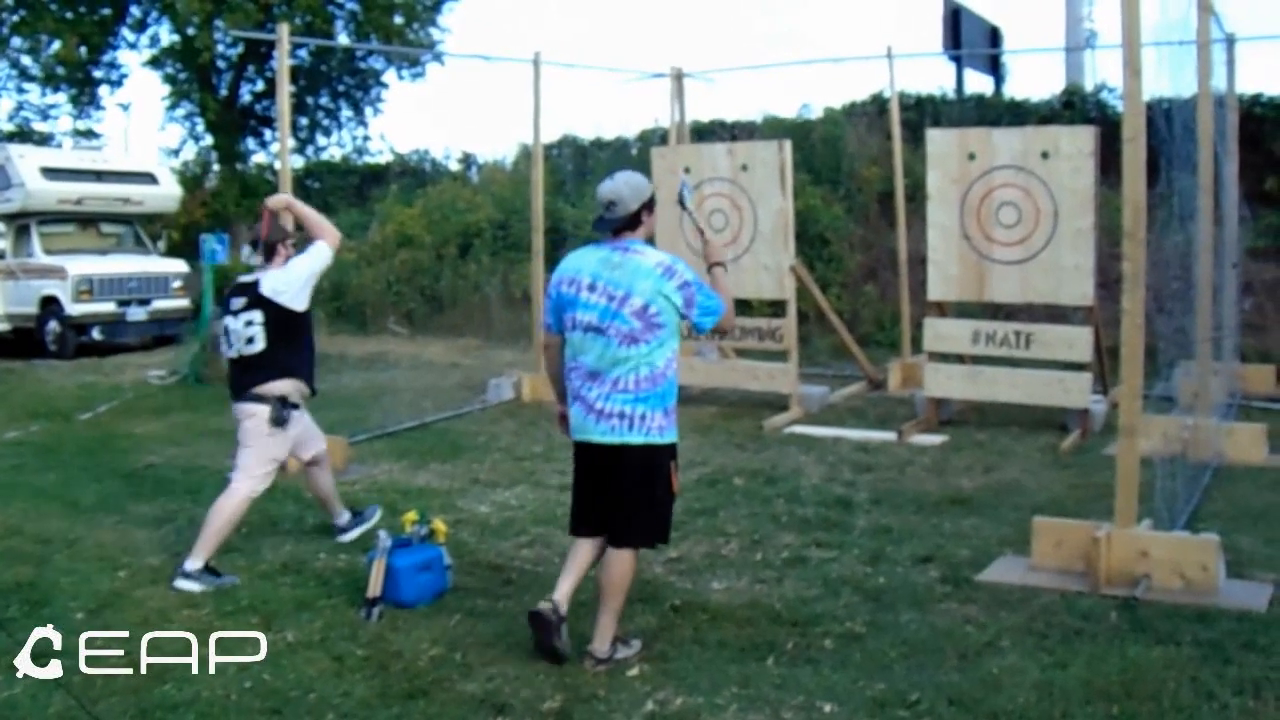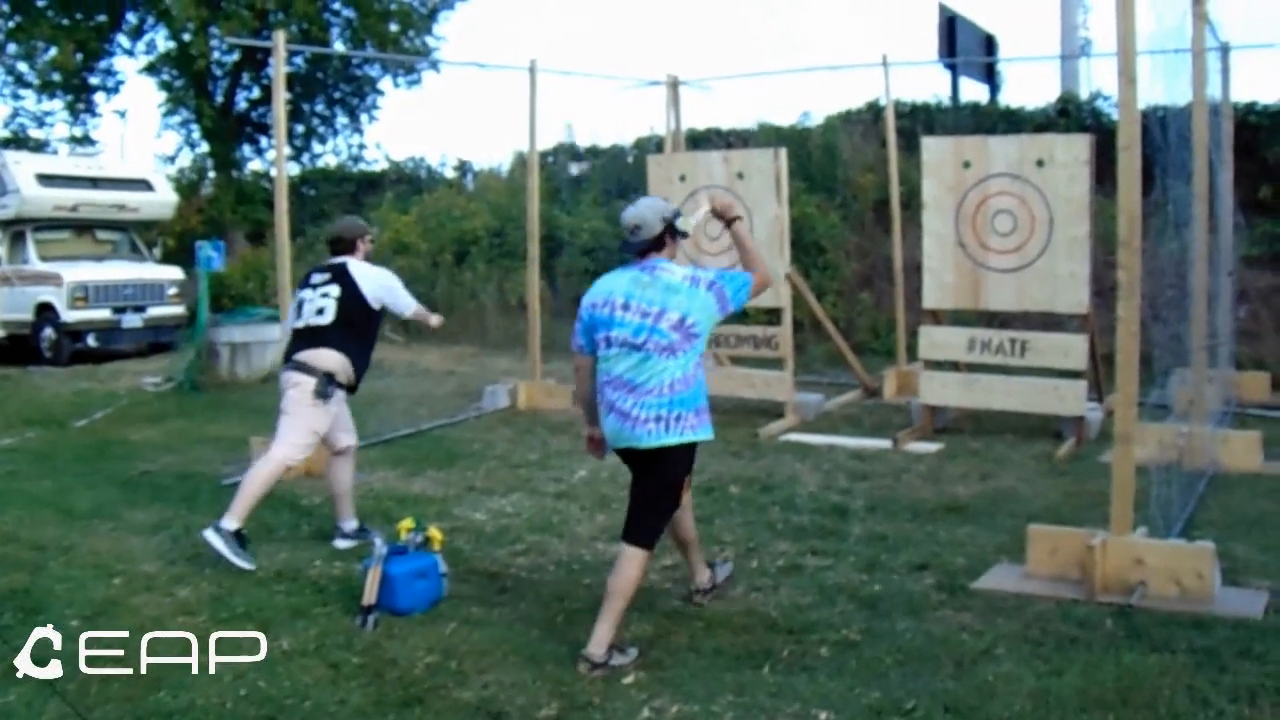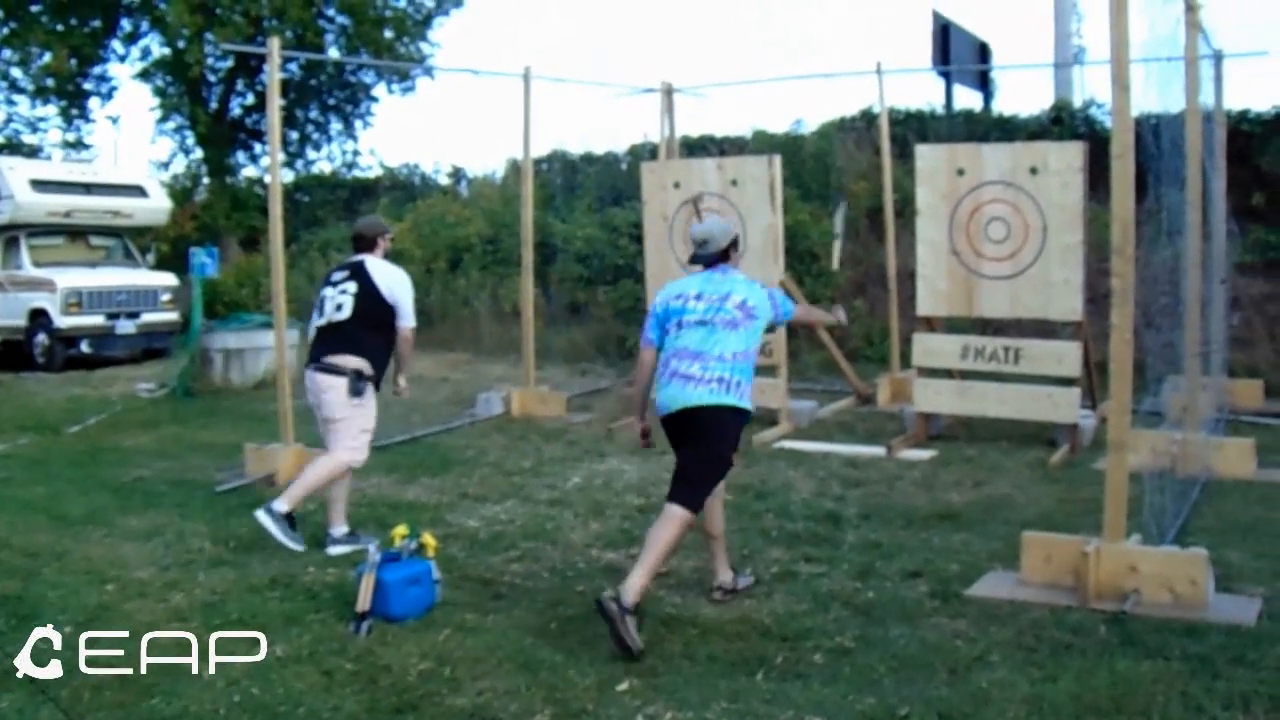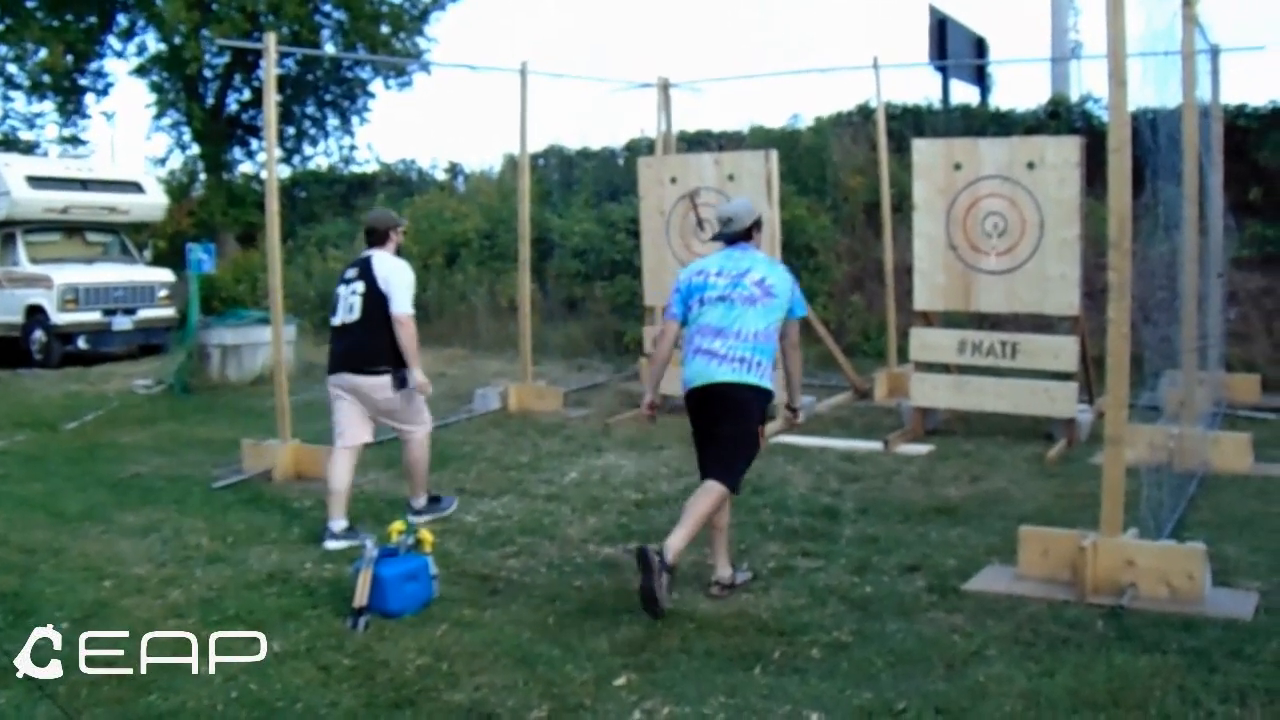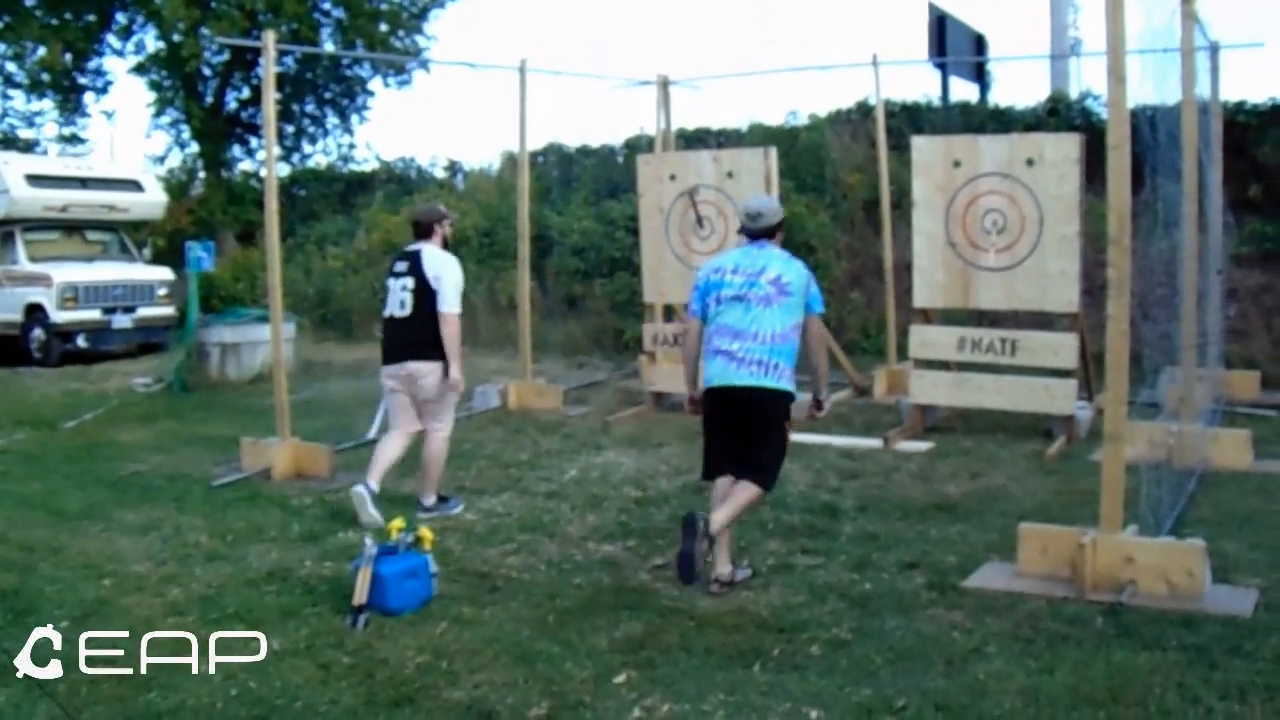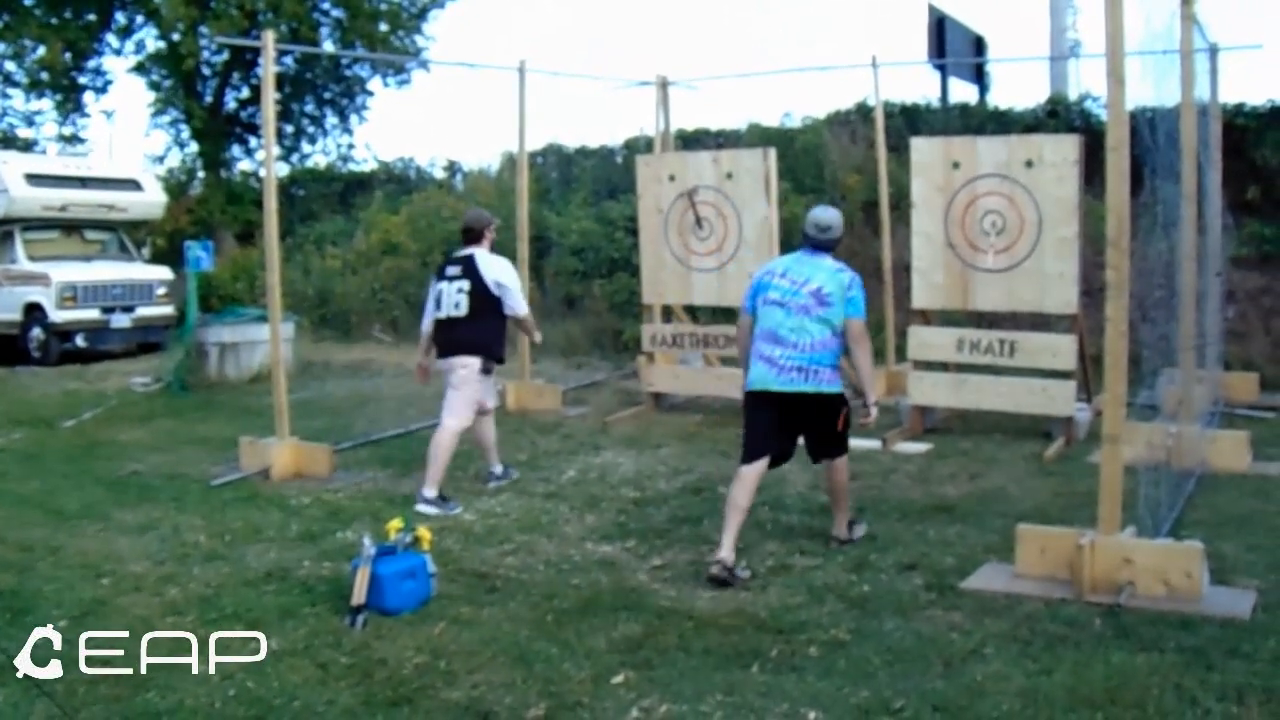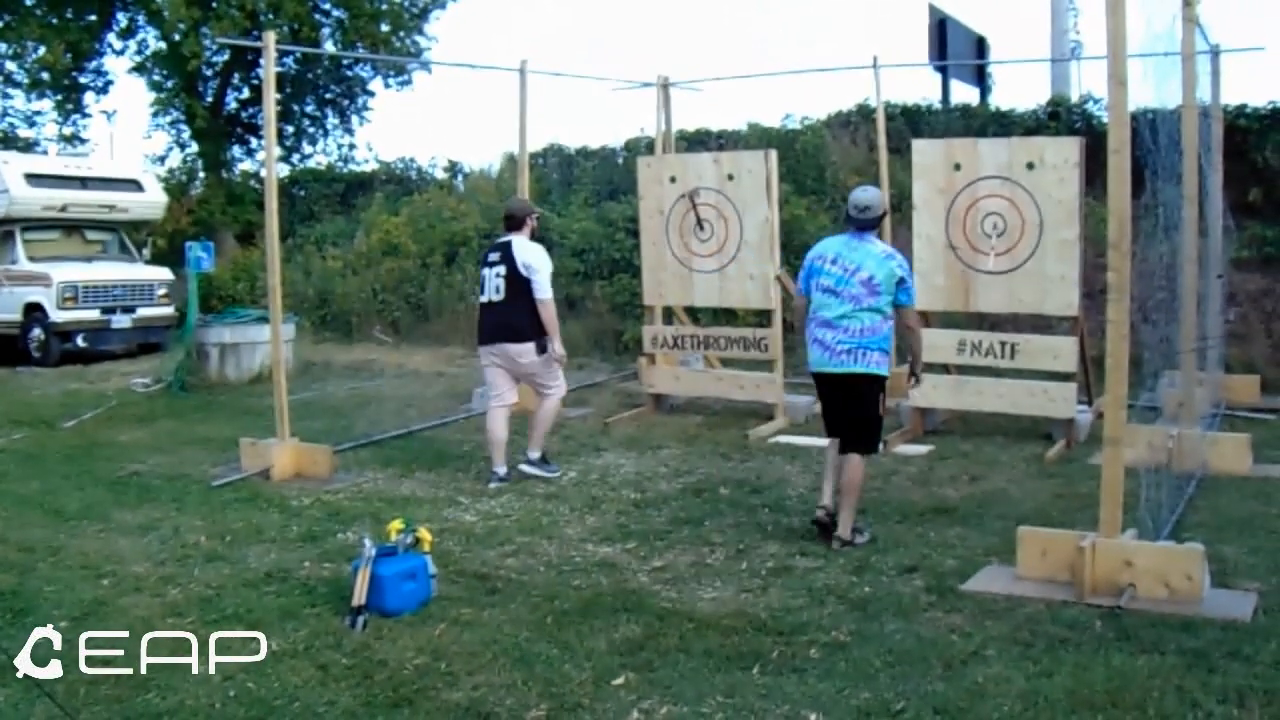
dt=0.4s
person 1, frame 1
left shoulder: (570, 266)
right shoulder: (668, 273)
left elbow: (551, 344)
right elbow: (724, 320)
left wrist: (562, 400)
right wrist: (716, 265)
left hip: (587, 424)
right hip: (644, 429)
left knee: (590, 529)
right knee: (626, 538)
left ankle: (556, 602)
right ankle: (603, 644)
person 1, frame 2
left shoulder: (600, 290)
right shoulder: (698, 286)
left elbow: (582, 366)
right elbow: (761, 277)
left wrist: (591, 422)
right wrist: (734, 221)
left hip: (621, 429)
right hip: (670, 430)
left knee: (675, 493)
right knee: (638, 538)
left ankle: (702, 578)
right ankle: (598, 648)
person 1, frame 3
left shoulder: (669, 294)
right shoulder: (756, 293)
left elbow: (645, 360)
right elbow: (797, 314)
left wrist: (640, 416)
right wrist: (831, 316)
left hip: (673, 406)
right hip: (719, 406)
left knee: (709, 482)
right knee: (683, 503)
left ankle: (725, 576)
right ankle: (626, 596)
person 1, frame 4
left shoulder: (694, 272)
right shoulder: (777, 275)
left elbow: (667, 335)
right elbow: (791, 343)
left wrist: (651, 390)
right wrist: (794, 398)
left hip: (699, 383)
right hip: (745, 385)
left knee: (715, 475)
right knee: (721, 479)
left ankle: (724, 572)
right ankle: (667, 554)
person 1, frame 5
left shoulder: (713, 268)
right shoulder: (796, 270)
left elbow: (692, 333)
right elbow: (814, 336)
left wrist: (691, 386)
right wrist: (821, 391)
left hip: (719, 382)
right hip: (769, 384)
left knee: (722, 472)
right knee: (758, 477)
left ankle: (722, 569)
right ankle: (709, 525)
person 1, frame 6
left shoulder: (769, 270)
right shoulder: (846, 278)
left elbow: (744, 329)
right elbow: (858, 340)
left wrist: (748, 375)
right wrist: (871, 397)
left hip: (763, 383)
right hip: (817, 385)
left knee: (752, 464)
right knee: (836, 454)
left ankle: (725, 555)
right ankle: (842, 528)
person 1, frame 7
left shoulder: (819, 252)
right shoulder: (892, 261)
left elbow: (800, 306)
right elbow: (909, 322)
right wrist: (915, 364)
left hip: (821, 362)
right hip: (865, 364)
left knee: (838, 437)
right knee: (856, 446)
left ankle: (826, 505)
right ankle: (844, 529)
person 2, frame 1
left shoulder: (237, 292)
right shoulder: (286, 282)
left elbow: (235, 346)
right elbow: (330, 238)
right wrist: (291, 204)
left hip: (267, 400)
right hip: (273, 406)
left knee: (317, 455)
right knee: (245, 486)
left ankle: (345, 521)
right ankle: (192, 568)
person 2, frame 2
left shoulder: (311, 278)
right shoulder: (375, 277)
left elbow: (294, 327)
right elbow: (413, 312)
right wrist: (431, 318)
left hip: (301, 370)
right hip: (321, 380)
left knee: (345, 448)
right knee: (286, 452)
left ankle: (348, 527)
right ankle: (228, 525)
person 2, frame 3
left shoulder: (334, 275)
right shoulder: (393, 275)
right elbow: (404, 332)
right wrist: (401, 374)
left hip: (318, 372)
right hip: (348, 376)
left knee: (342, 452)
right knee: (346, 454)
left ankle: (339, 532)
right ankle: (278, 509)
person 2, frame 4
left shoulder: (350, 272)
right shoulder: (395, 267)
right elbow: (402, 319)
right wrist: (416, 368)
left hip: (342, 372)
right hip: (380, 373)
left knee: (346, 445)
right knee: (417, 433)
left ankle: (337, 527)
right ankle: (420, 504)
person 2, frame 5
left shoulder: (397, 264)
right shoulder: (444, 262)
right elbow: (449, 316)
right wrist: (455, 365)
left hip: (393, 361)
right hip: (429, 362)
left knee: (401, 430)
right knee: (439, 430)
left ankle: (369, 485)
right ankle: (429, 501)
person 2, frame 6
left shoulder: (444, 269)
right shoulder: (497, 266)
left elbow: (430, 318)
right elbow: (519, 312)
left wrist: (424, 356)
right wrist: (534, 333)
left hip: (448, 355)
right hip: (476, 357)
left knee: (483, 409)
right knee: (454, 422)
left ankle: (497, 470)
right ankle: (429, 494)
person 2, frame 7
left shoulder: (491, 254)
right shoulder: (533, 252)
right elbow: (544, 299)
right wrist: (556, 340)
left hip: (490, 340)
right hip: (524, 341)
left knee: (501, 403)
right knee: (553, 391)
left ankle: (499, 470)
right ankle: (534, 456)
